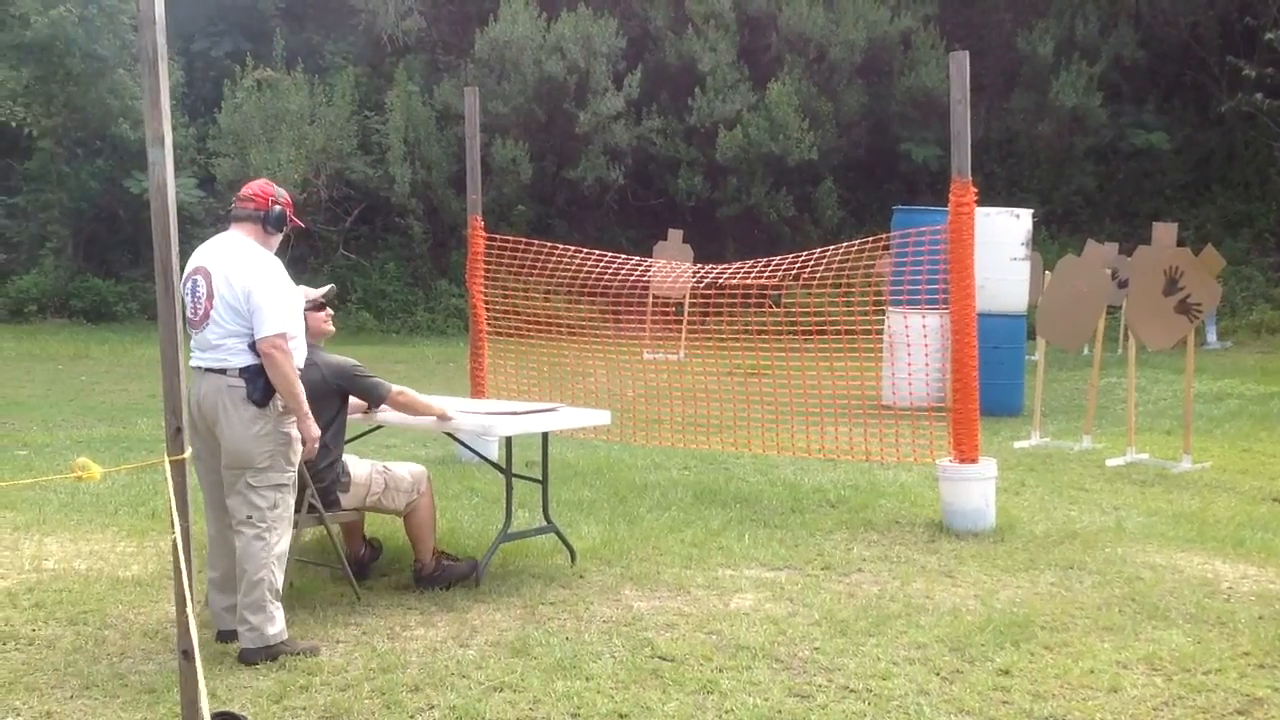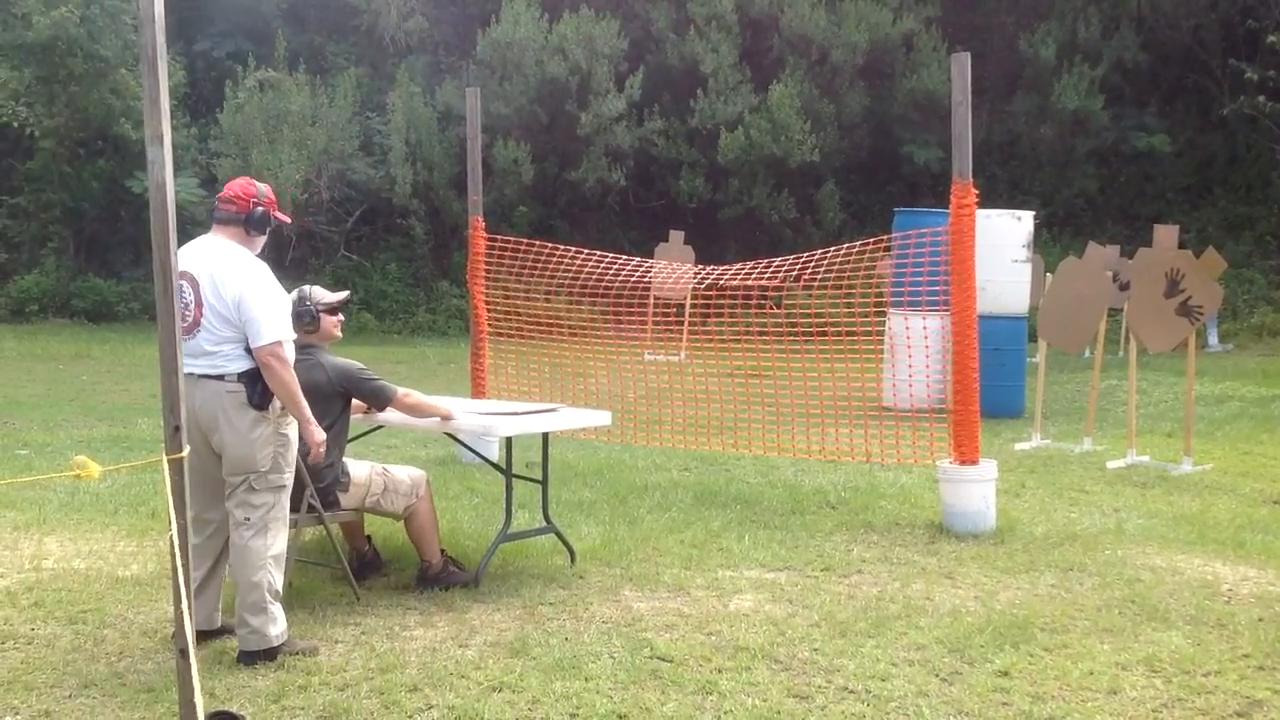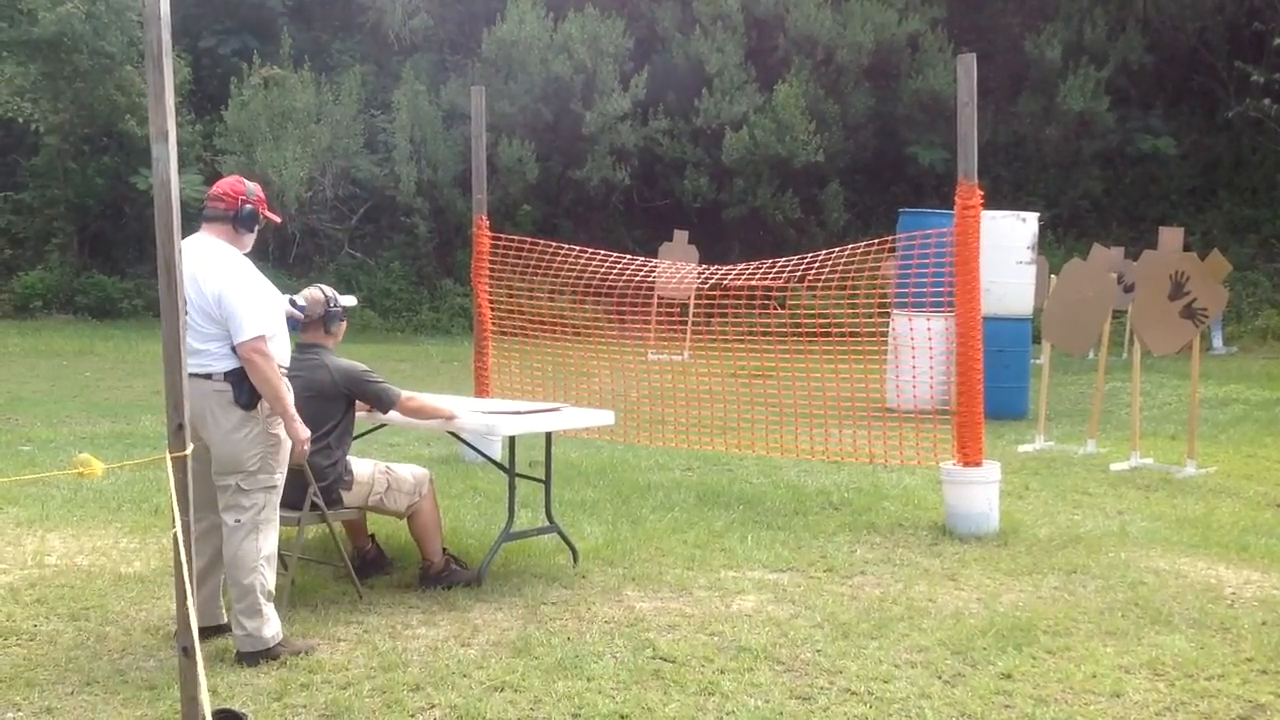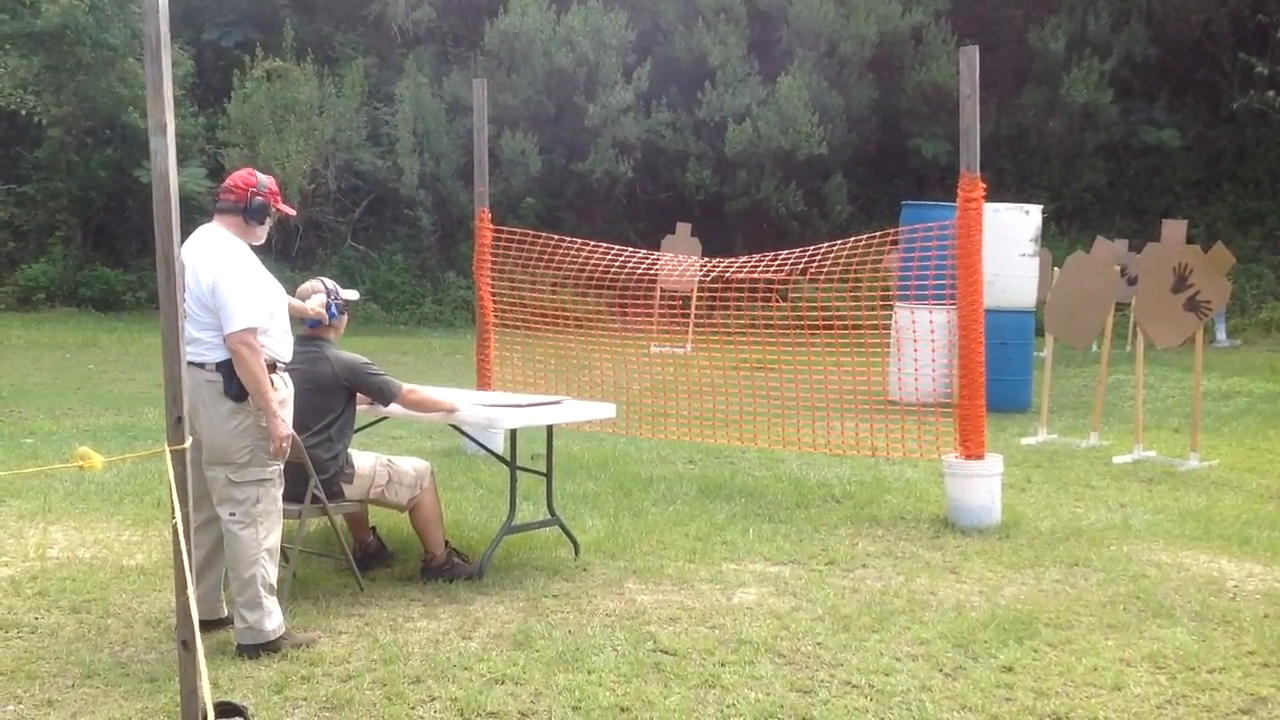
dt=1s
person 1, frame 1
left shoulder: (202, 257)
right shoulder: (261, 265)
right elbow: (273, 348)
right wrist: (304, 416)
left hip: (204, 388)
right hip: (249, 398)
left knee: (225, 514)
right knee: (262, 520)
left ankle: (230, 618)
right ankle: (262, 635)
person 1, frame 2
left shoulder: (183, 258)
right shoulder: (248, 271)
right elbow: (270, 357)
right wrist: (307, 422)
left hip: (192, 395)
right hip: (244, 403)
left knee: (205, 516)
right knee: (257, 522)
left ankle: (199, 619)
right ankle: (263, 637)
person 1, frame 3
left shoulder: (183, 254)
right shoulder: (232, 269)
right elbow: (254, 353)
left wrist: (270, 313)
right wrist: (290, 418)
left hip: (194, 393)
right hip: (238, 400)
left knee: (204, 512)
right knee: (249, 519)
left ankle: (202, 617)
right ankle: (258, 637)
person 1, frame 4
left shoulder: (200, 242)
right shoulder: (232, 260)
right elbow: (244, 345)
left wrist: (301, 307)
right wrist: (273, 415)
left hip: (201, 383)
right hip: (236, 392)
left knee: (208, 505)
right knee: (251, 512)
left ankle: (203, 609)
right ankle: (260, 630)
person 2, frame 1
right shoulder: (335, 367)
right elbow: (399, 397)
left wrist: (365, 403)
right wrist: (439, 411)
right hip: (321, 485)
left knee: (352, 463)
right knee: (416, 478)
left ankle: (358, 556)
right ankle: (429, 568)
person 2, frame 2
right shoulder: (339, 369)
right elbow: (405, 400)
left wrist: (364, 404)
right wrist: (445, 411)
right hip: (320, 488)
left knee: (352, 469)
right knee: (415, 482)
left ankle: (362, 557)
right ankle: (435, 569)
person 2, frame 3
right shoulder: (343, 371)
right elbow: (408, 404)
left wrist: (361, 402)
right wrist: (448, 412)
left hip: (285, 484)
right hip: (323, 486)
left knee: (353, 467)
right knee: (419, 481)
left ankle: (365, 555)
right ankle: (437, 568)
person 2, frame 4
right shoulder: (344, 363)
right elbow: (408, 396)
left wrist: (364, 395)
right wrist: (451, 405)
left hip: (286, 477)
right hip: (323, 478)
left knee: (352, 461)
right knee: (420, 474)
left ankle: (367, 548)
right ankle: (439, 561)
